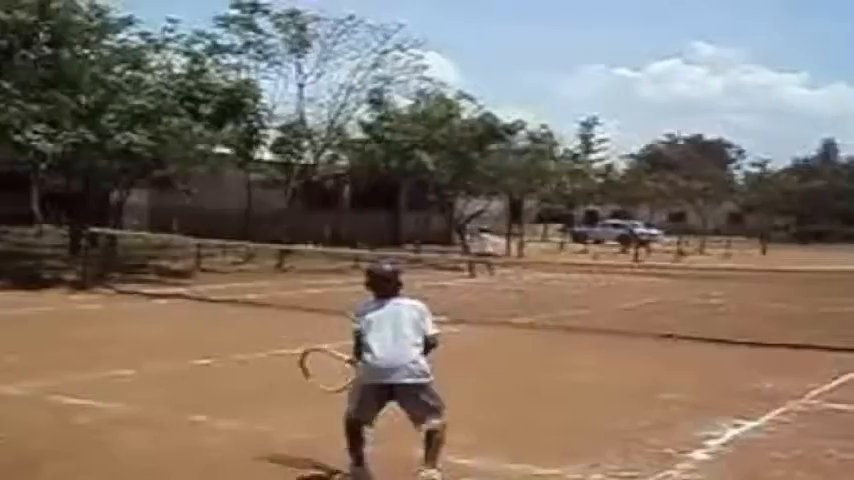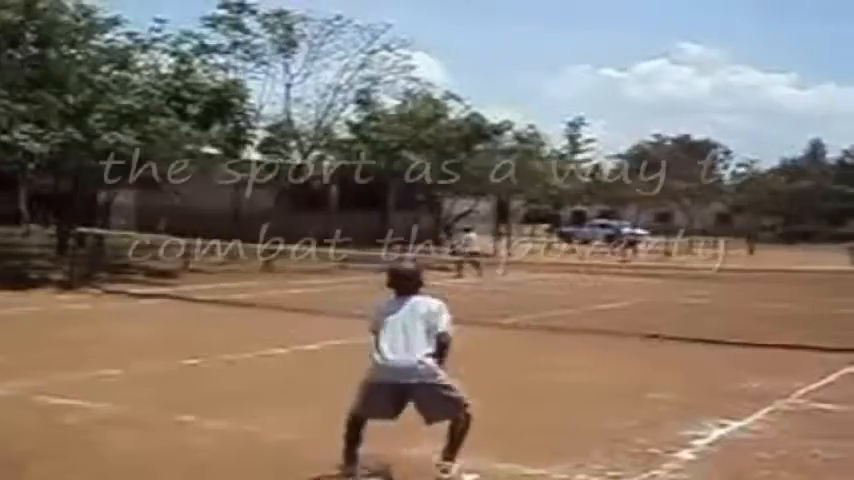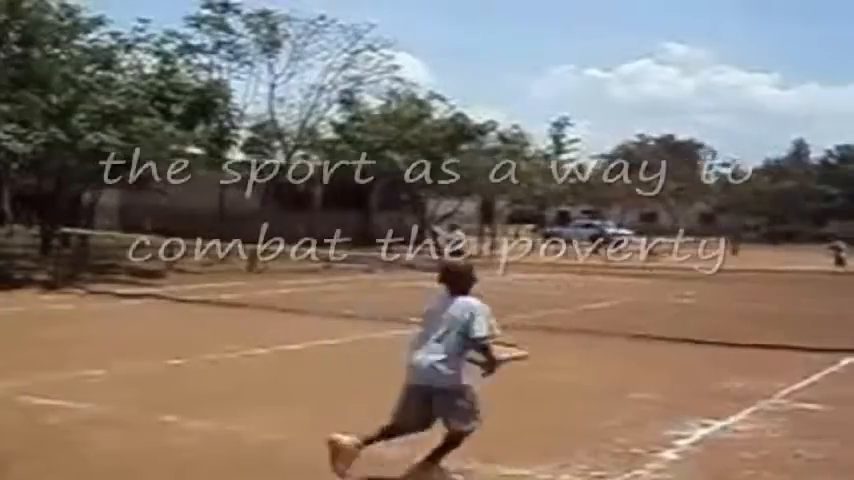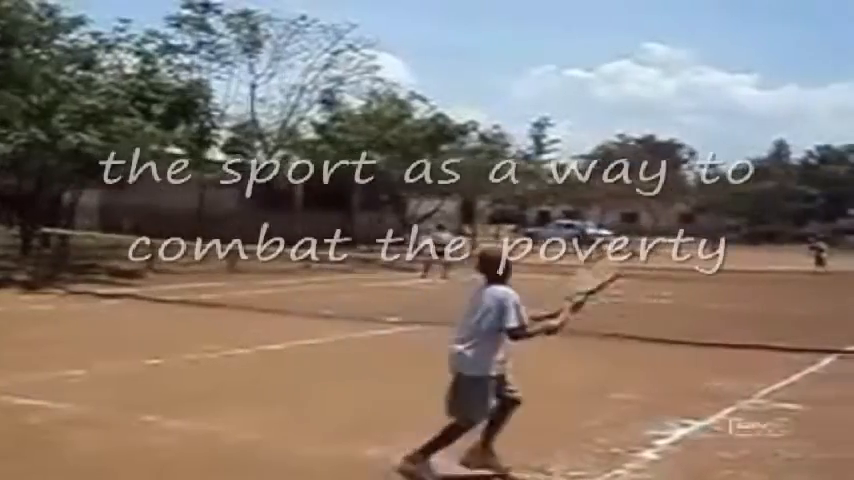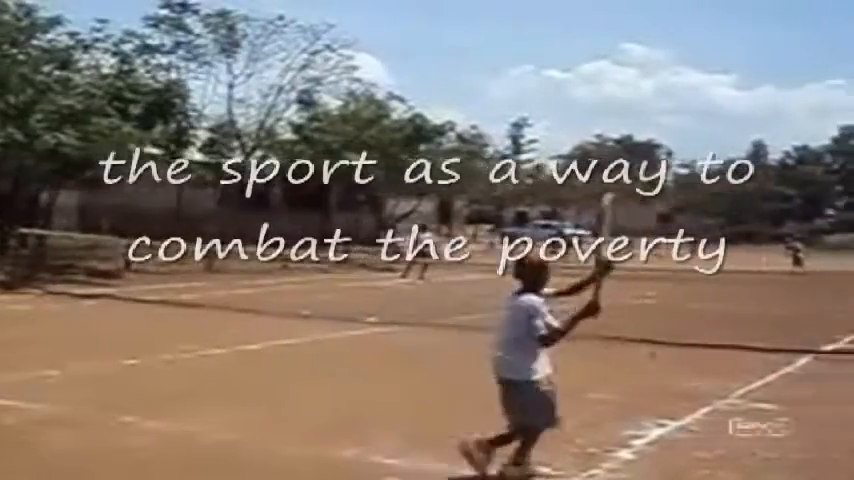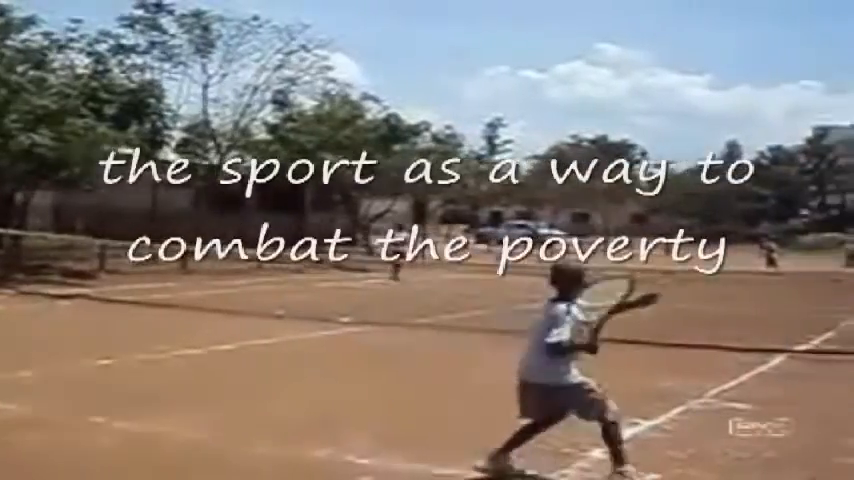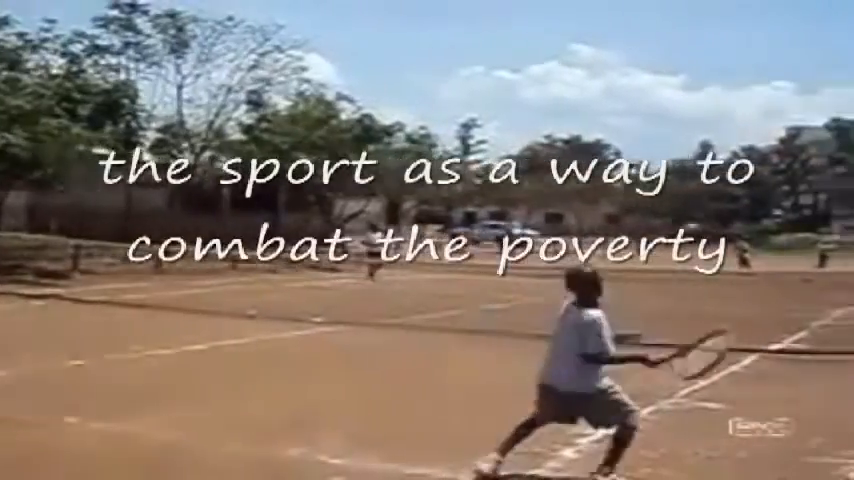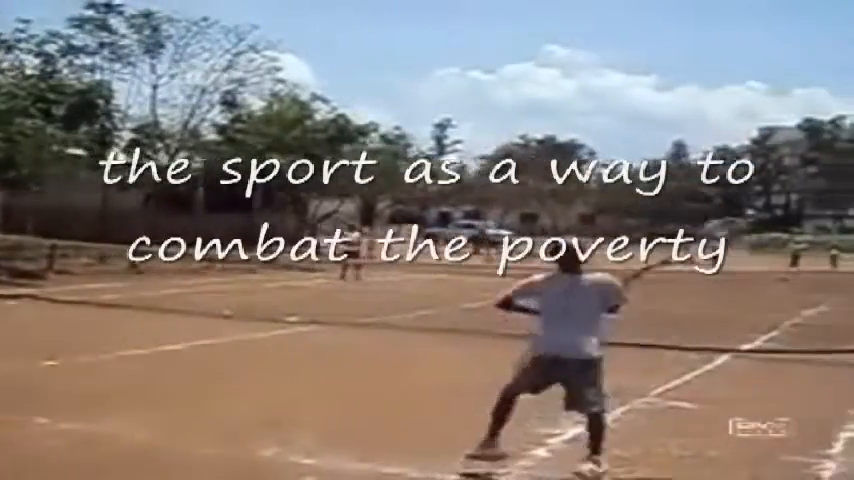
dt=0.2s
person 1, frame 1
left shoulder: (363, 311)
right shoulder: (417, 307)
left elbow: (358, 349)
right elbow: (431, 342)
left hip: (374, 371)
right hip: (413, 371)
left knee: (354, 418)
right knee: (436, 423)
person 1, frame 2
left shoulder: (385, 307)
right shoulder: (435, 305)
left elbow: (377, 341)
right elbow: (443, 341)
right wrist: (436, 362)
left hip: (385, 370)
right hip: (422, 371)
left knee: (357, 416)
right knee: (462, 414)
person 1, frame 3
left shoulder: (438, 302)
right shoulder: (476, 307)
right elbow: (480, 343)
right wrist: (492, 361)
left hip: (418, 371)
right hip: (446, 375)
left knee: (414, 424)
right knee: (466, 426)
left ankle: (353, 444)
person 1, frame 4
left shoulder: (484, 291)
right shoulder: (505, 295)
left elbow: (512, 321)
right elbow: (516, 332)
left wrist: (554, 315)
right wrist: (553, 326)
left hip: (470, 360)
right hip: (477, 364)
left knee: (511, 400)
right knee: (468, 419)
left ankle: (483, 452)
right ankle: (416, 460)
person 1, frame 5
left shoulder: (522, 297)
right shoulder: (533, 304)
left elbow: (564, 292)
right elbow: (547, 339)
left wrist: (595, 277)
right wrist: (582, 314)
left hip: (512, 369)
right hip: (521, 373)
left knee: (541, 418)
right knee: (541, 422)
right ankle: (483, 446)
person 1, frame 6
left shoulder: (562, 305)
right shoulder: (564, 312)
right elbow: (554, 348)
left wrist: (635, 303)
right wrist: (584, 346)
left hip: (531, 376)
right hip: (558, 379)
left knee: (546, 418)
right knee: (608, 415)
left ankle: (499, 456)
person 1, frame 7
left shoulder: (569, 308)
right shoulder: (595, 318)
right elbow: (595, 356)
right wrist: (638, 358)
left hip: (552, 381)
right hip: (587, 386)
left knee: (538, 419)
right knee: (629, 421)
left ankle: (496, 458)
person 1, frame 8
left shoulder: (539, 282)
right shoulder: (603, 283)
left elbow: (503, 303)
right elbow: (614, 308)
left hip: (546, 352)
right hip: (584, 355)
left knee: (510, 392)
right knee: (595, 409)
left ankle: (490, 443)
right ankle: (594, 461)
